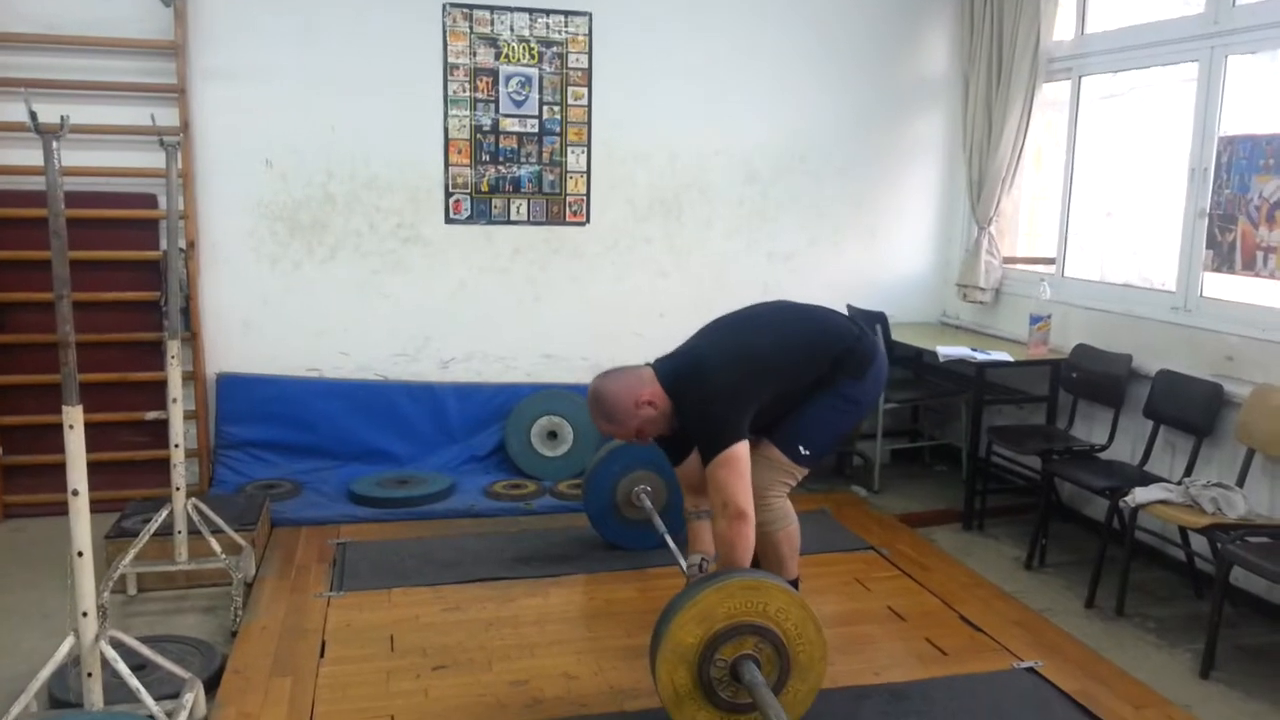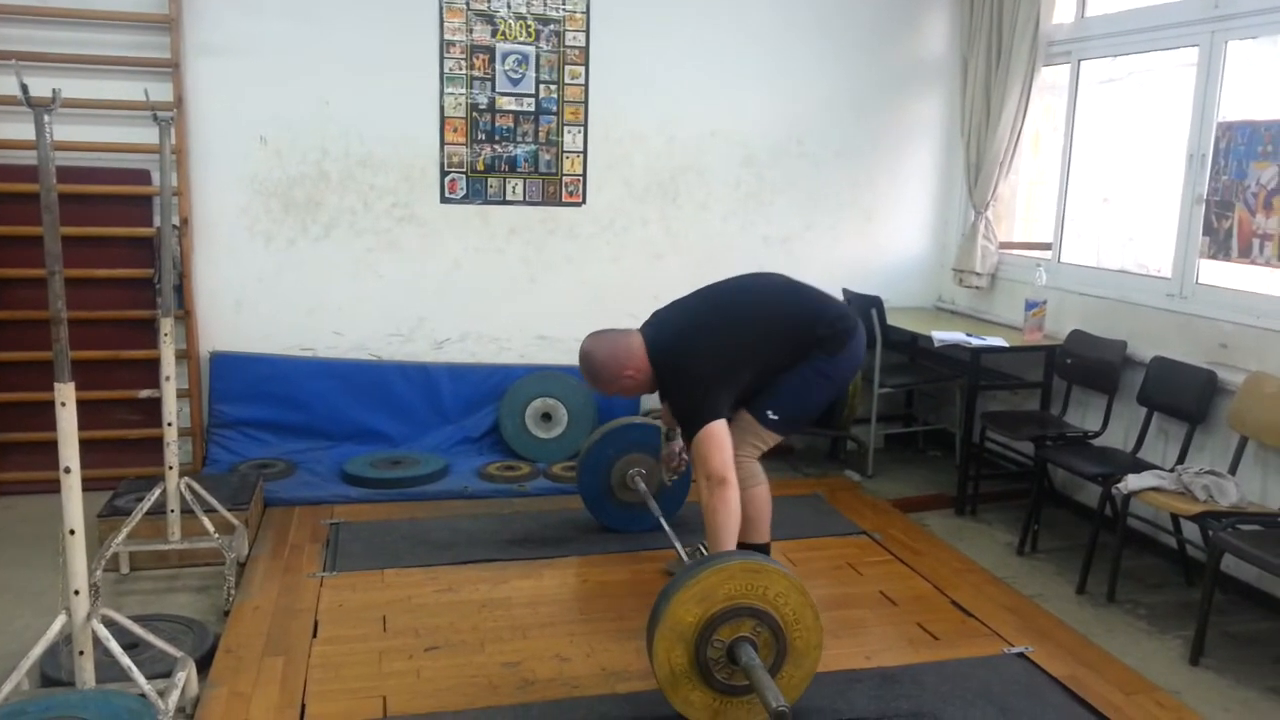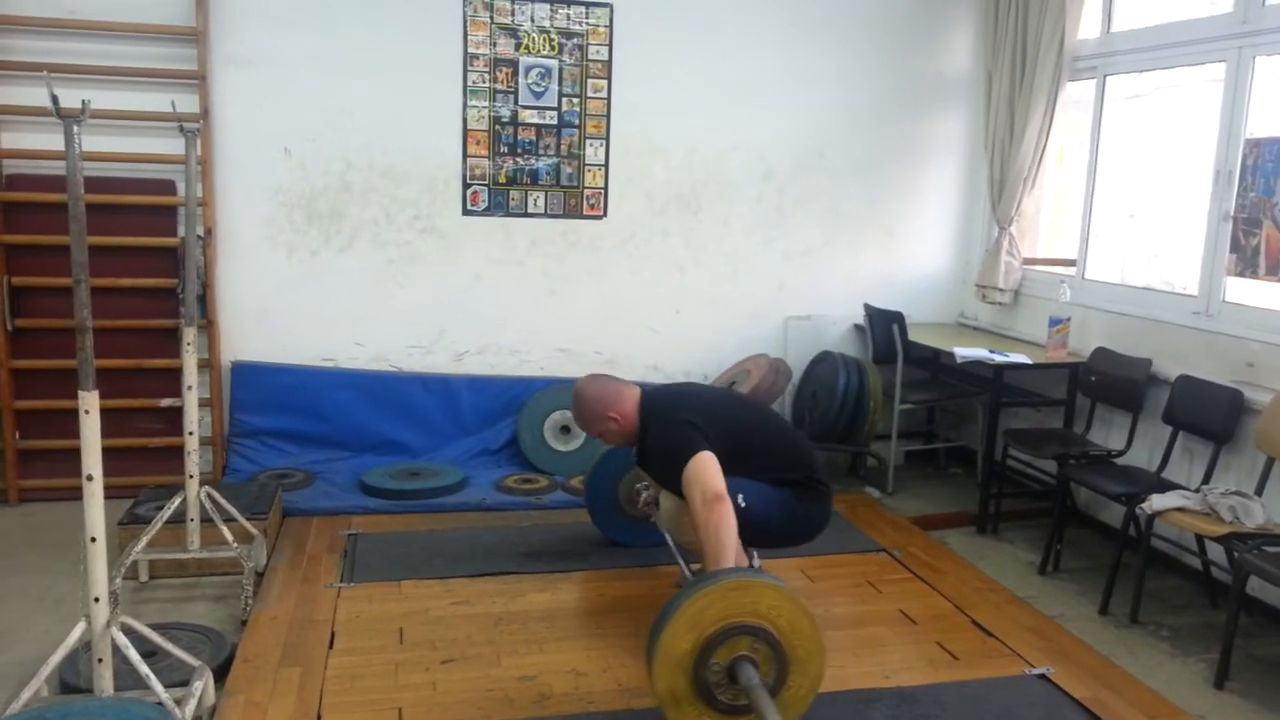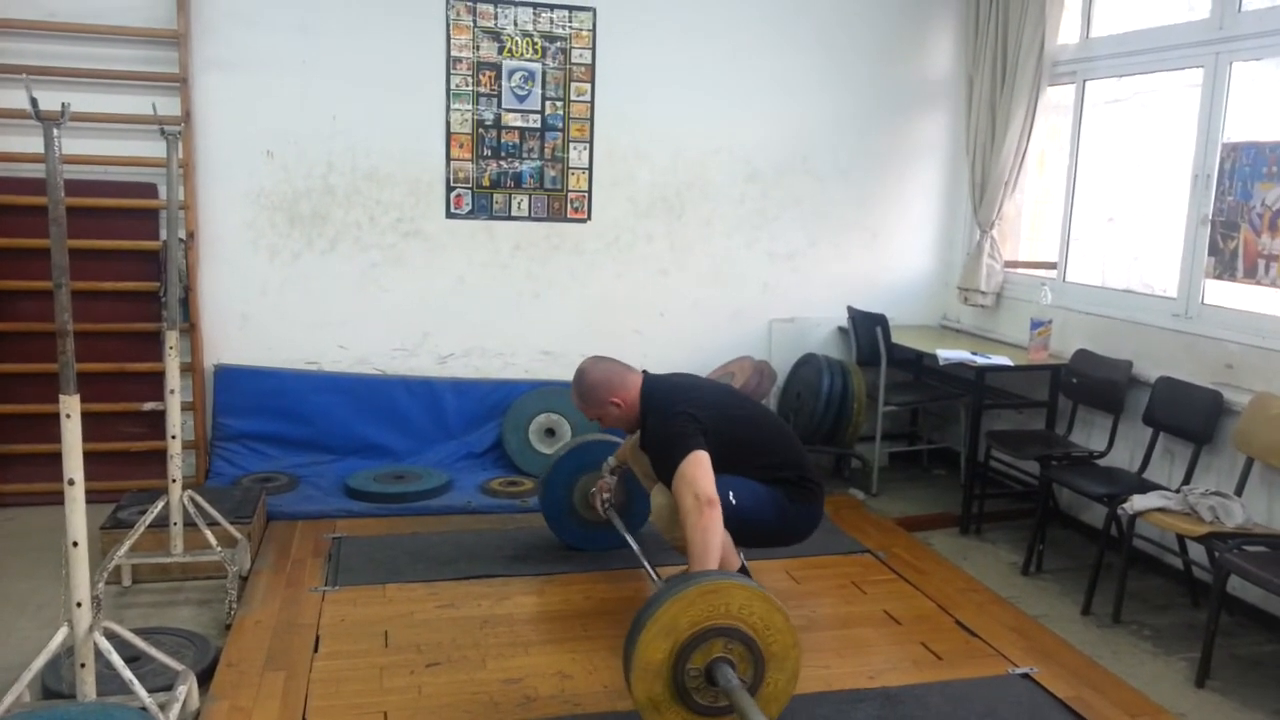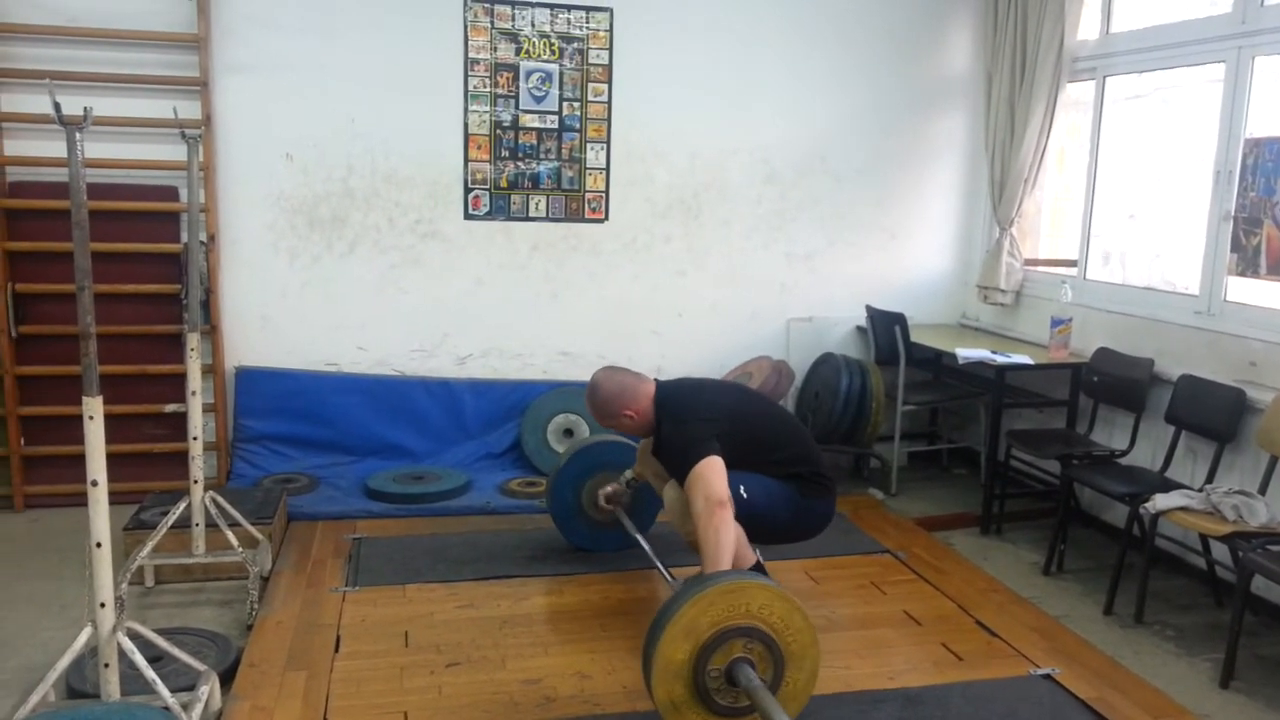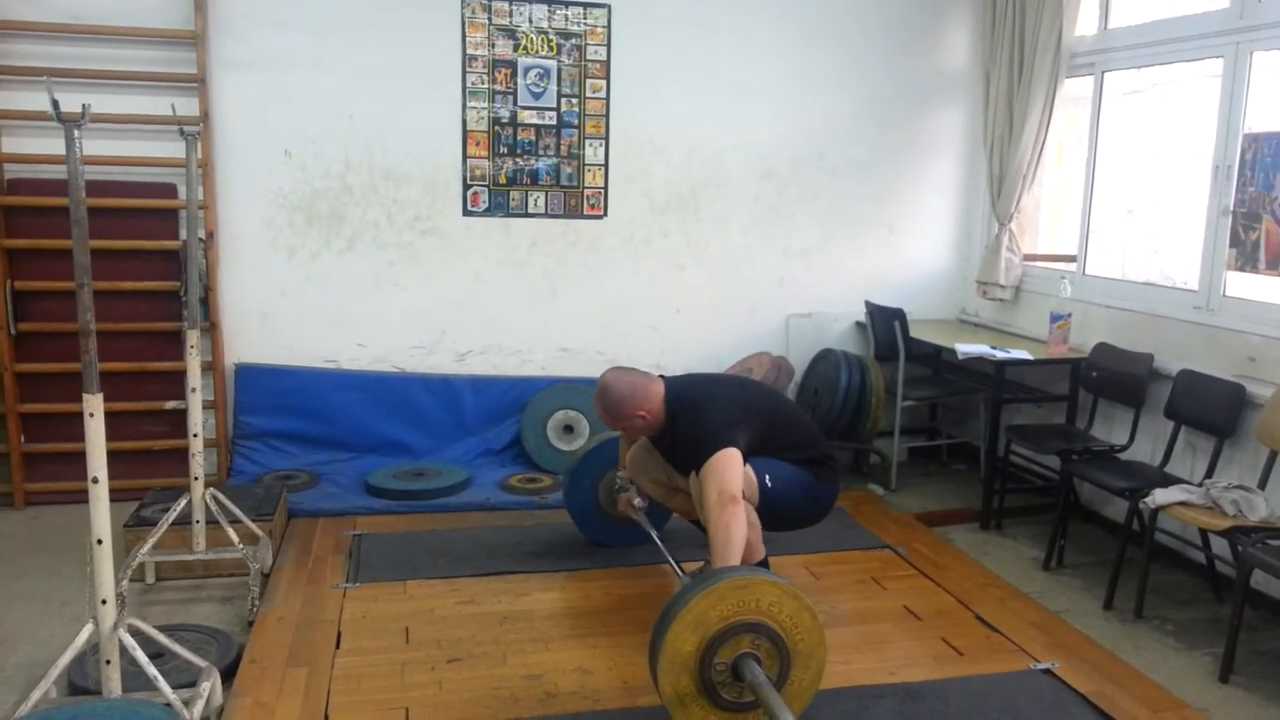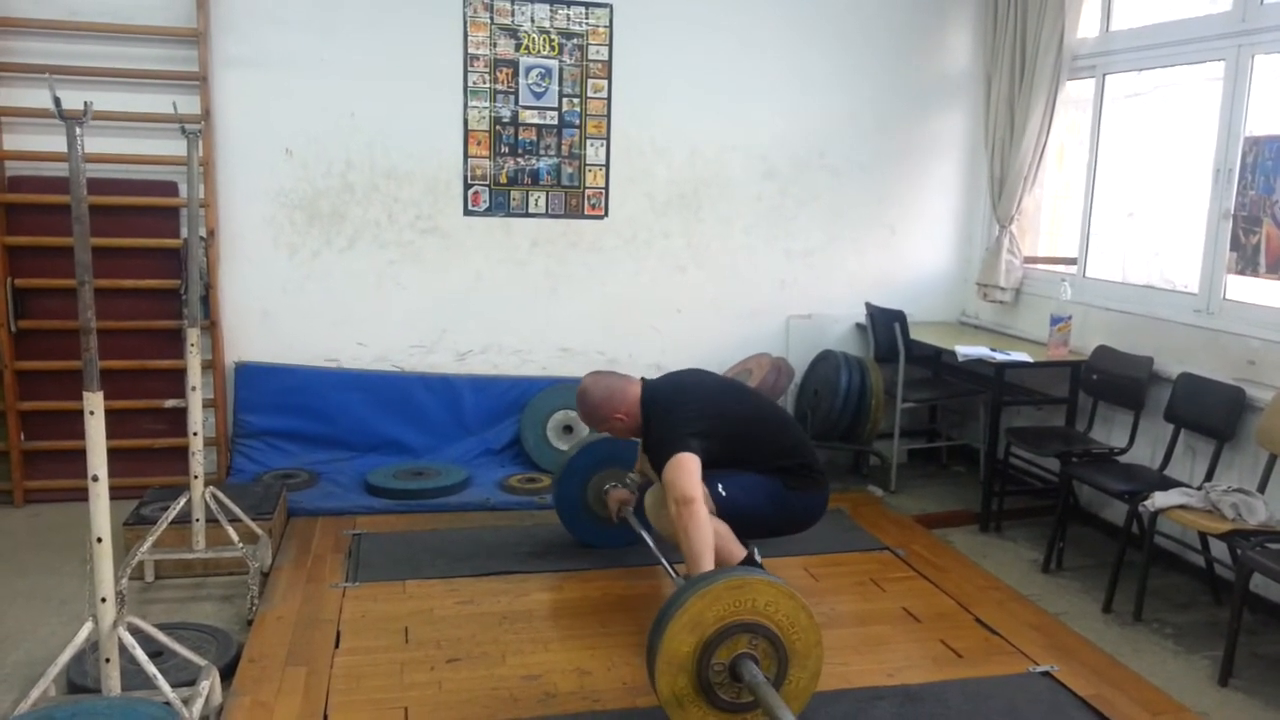
dt=0.7s
person 1, frame 1
left shoulder: (708, 400)
right shoulder: (670, 393)
left elbow: (734, 511)
right elbow: (698, 493)
right wrist: (699, 575)
left hip: (852, 365)
right hip: (802, 365)
left knee: (762, 485)
right knee: (735, 475)
person 1, frame 2
left shoulder: (692, 370)
right shoulder: (653, 339)
left elbow: (717, 478)
left hip: (831, 343)
right hip: (789, 336)
left knee: (737, 451)
right knee: (718, 449)
right ankle: (717, 550)
person 1, frame 3
left shoulder: (670, 429)
right shoulder: (662, 404)
left elbow: (713, 502)
left hip: (800, 503)
left knee: (680, 509)
right ankle: (738, 564)
person 1, frame 4
left shoulder: (670, 420)
right shoulder: (660, 393)
left elbow: (702, 504)
right elbow: (641, 437)
right wrist: (612, 469)
left hip: (792, 503)
left knee: (669, 503)
right knee: (640, 450)
right ankle: (726, 559)
person 1, frame 5
left shoulder: (686, 425)
right shoulder: (668, 398)
left elbow: (714, 507)
right wrist: (626, 484)
left hip: (804, 500)
left knee: (683, 498)
right knee: (652, 454)
right ankle: (741, 557)
person 1, frame 6
left shoulder: (706, 421)
right shoulder: (663, 396)
left elbow: (726, 500)
right wrist: (627, 483)
left hip: (810, 483)
left knee: (714, 483)
right knee: (641, 460)
right ankle: (736, 555)
person 1, frame 7
left shoulder: (671, 423)
right shoulder: (663, 392)
left elbow: (687, 504)
right wrist: (635, 486)
left hip: (796, 493)
left knee: (664, 502)
right knee: (651, 458)
right ankle: (737, 552)
